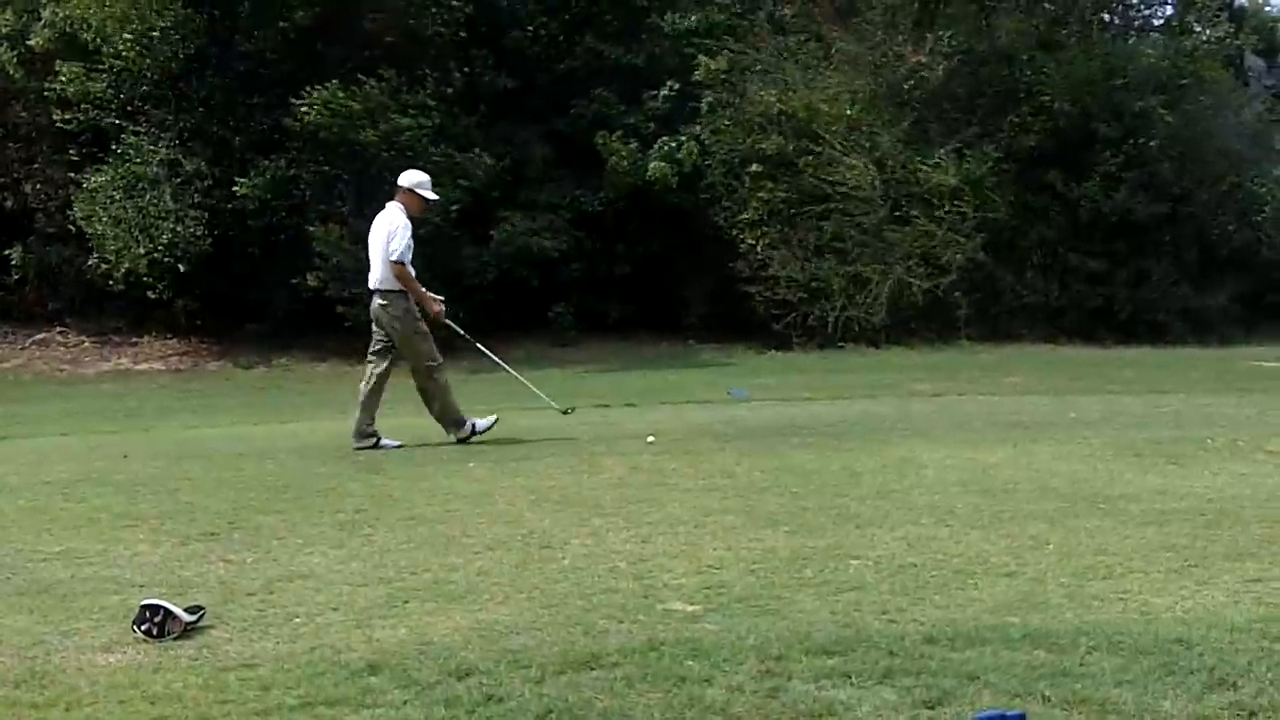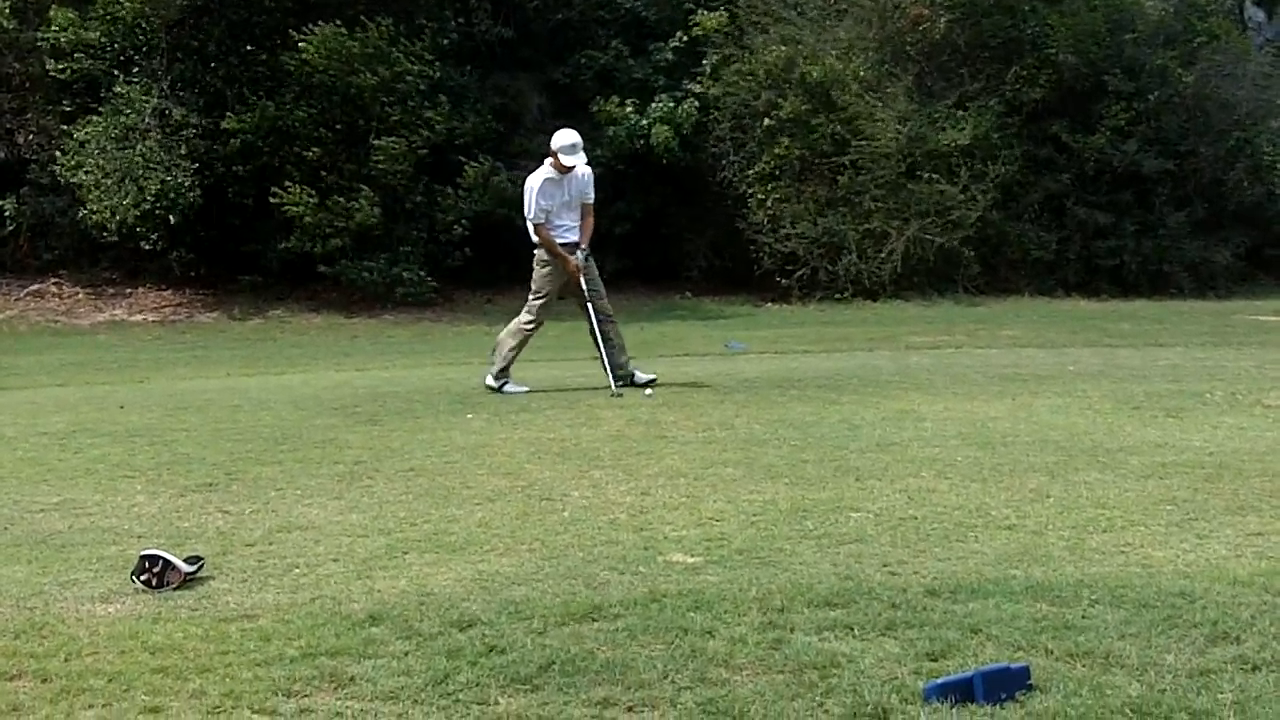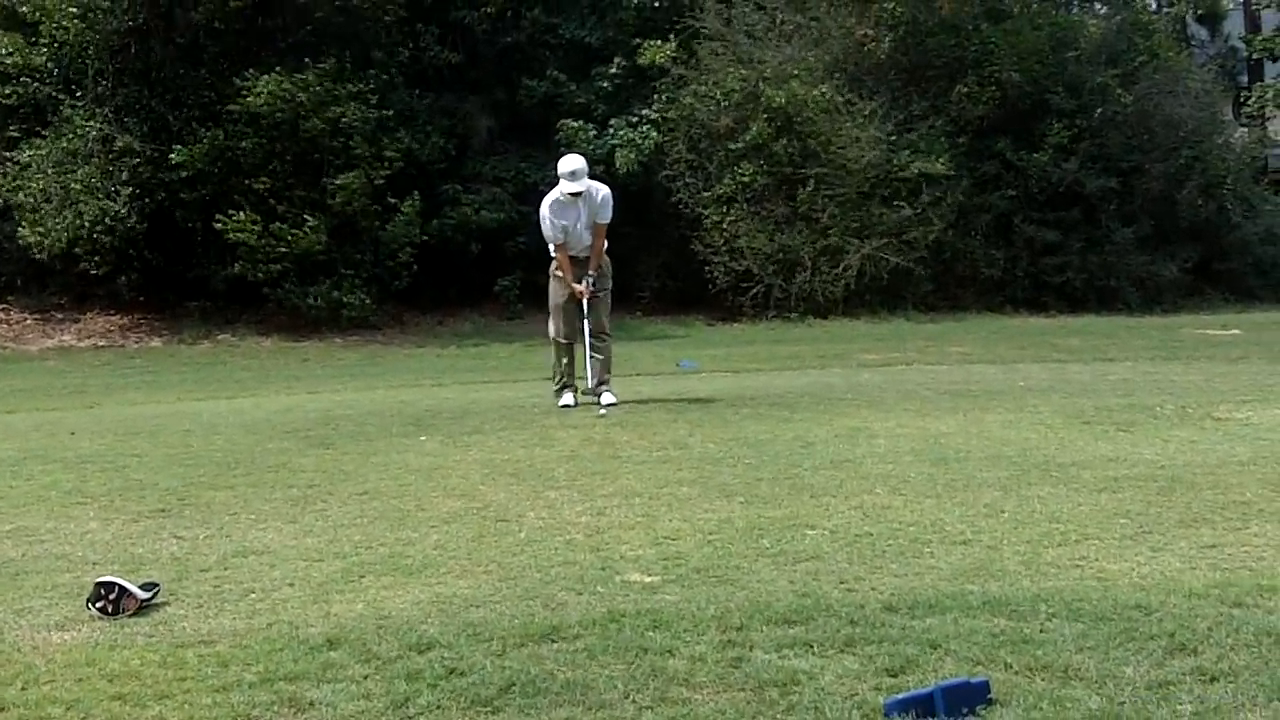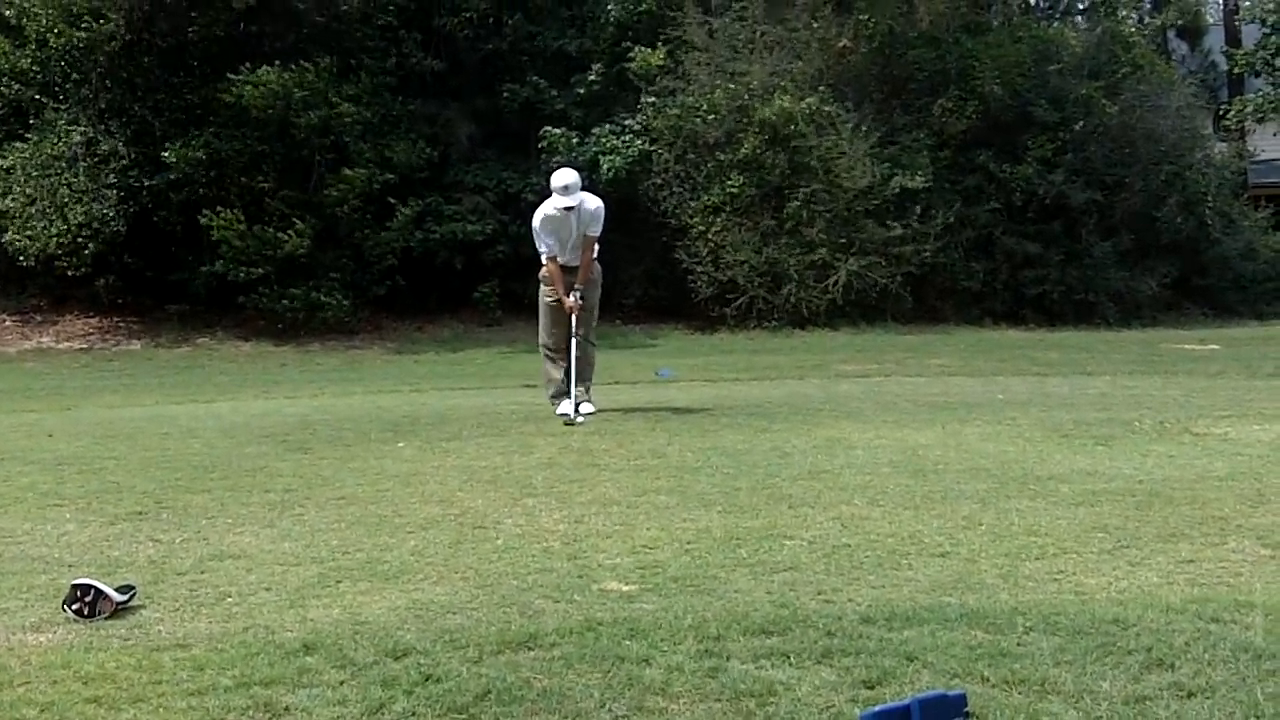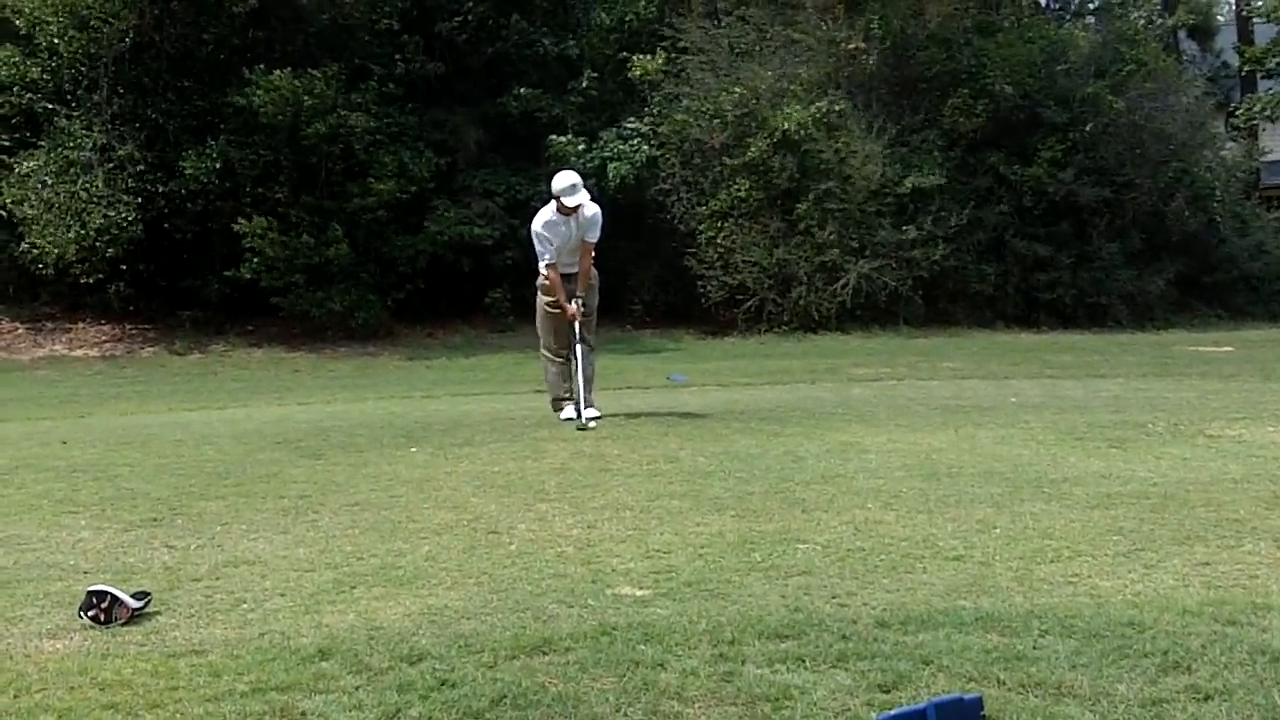
dt=1s
person 1, frame 1
left shoulder: (383, 218)
right shoulder: (400, 222)
right elbow: (399, 270)
left wrist: (422, 295)
right wrist: (426, 301)
left hip: (382, 301)
right hip: (396, 302)
left knee: (378, 367)
right knee: (429, 365)
left ankle: (365, 433)
right ankle: (458, 427)
person 1, frame 2
left shoulder: (585, 174)
right shoulder: (537, 182)
left elbow: (588, 215)
right elbow: (539, 229)
left wrist: (582, 248)
right wrist: (565, 259)
left hip: (577, 252)
right hip: (551, 254)
left knee: (601, 311)
right knee: (533, 316)
left ankle: (622, 371)
right ankle: (497, 375)
person 1, frame 3
left shoulder: (602, 193)
right shoulder: (550, 204)
left elbow: (599, 237)
right elbow: (559, 247)
left wrist: (590, 275)
right wrist: (572, 283)
left hip: (596, 262)
right hip: (565, 264)
left knee: (600, 328)
right knee: (562, 332)
left ankle: (603, 387)
right ankle: (566, 389)
person 1, frame 4
left shoulder: (594, 206)
right shoulder: (542, 216)
left elbow: (588, 250)
right elbow: (551, 259)
left wrist: (578, 289)
right wrist: (563, 296)
left hip: (586, 270)
right hip: (555, 272)
left knee: (585, 336)
right knee: (552, 338)
left ankle: (582, 395)
right ankle: (562, 396)
person 1, frame 5
left shoulder: (592, 212)
right shoulder: (541, 223)
left elbow: (586, 256)
right elbow: (550, 267)
left wrist: (579, 296)
right wrist: (564, 303)
left hip: (583, 277)
right hip: (553, 280)
left knee: (585, 342)
right knee: (554, 345)
left ankle: (586, 401)
right ankle: (564, 402)
